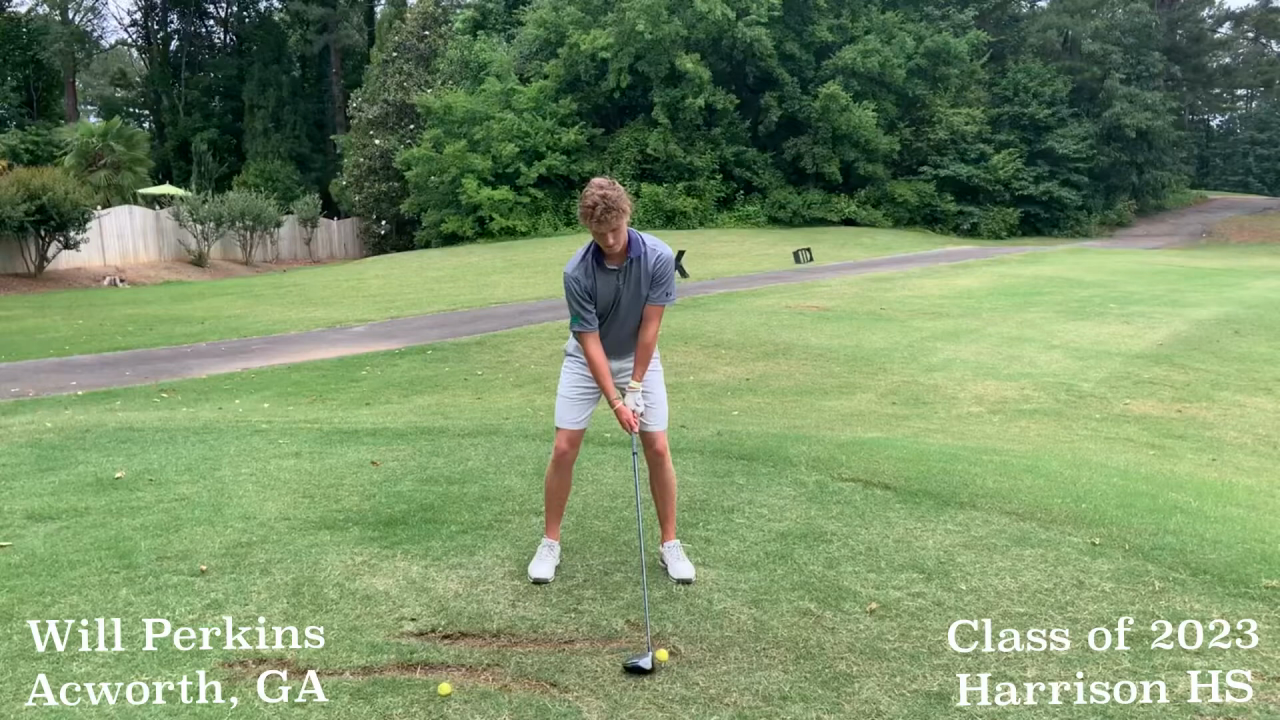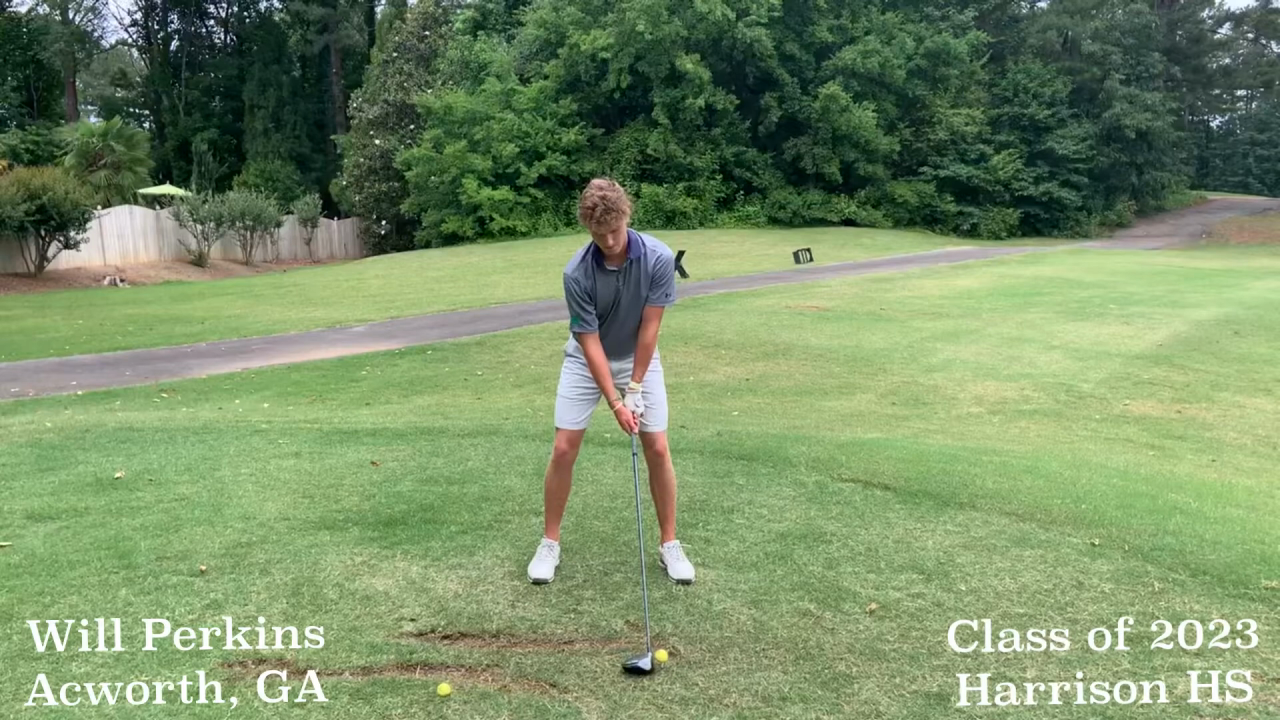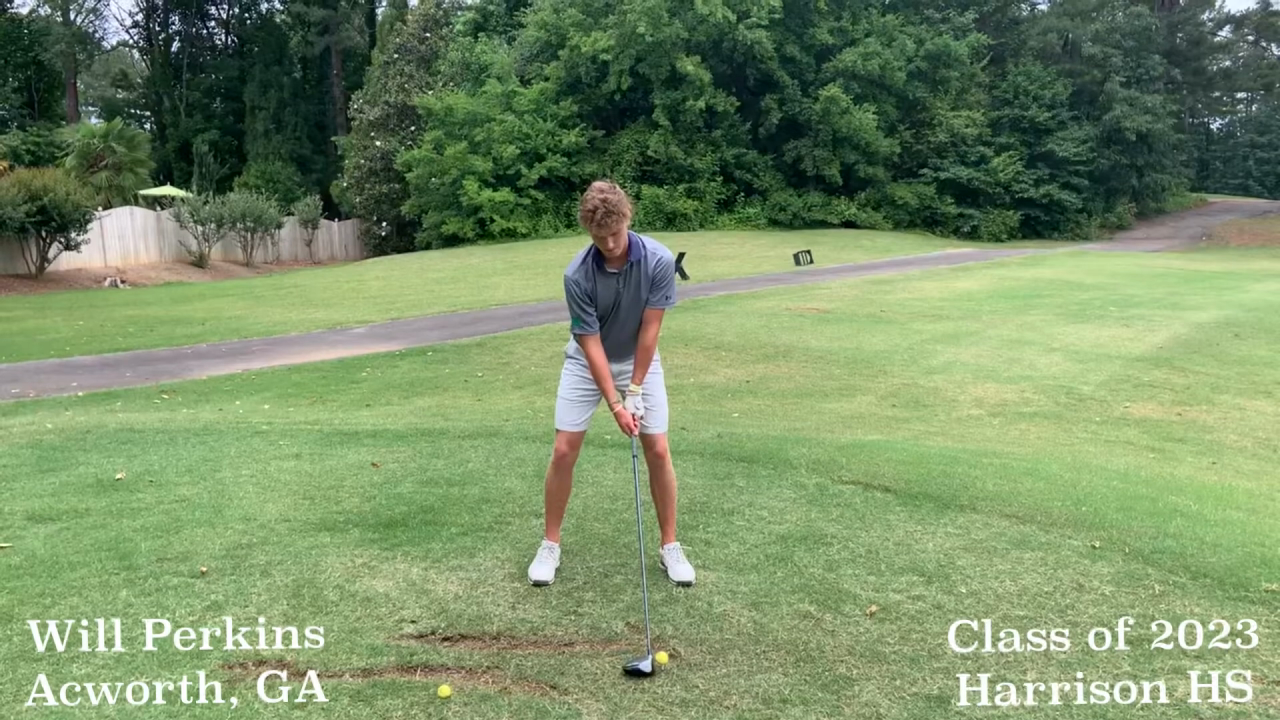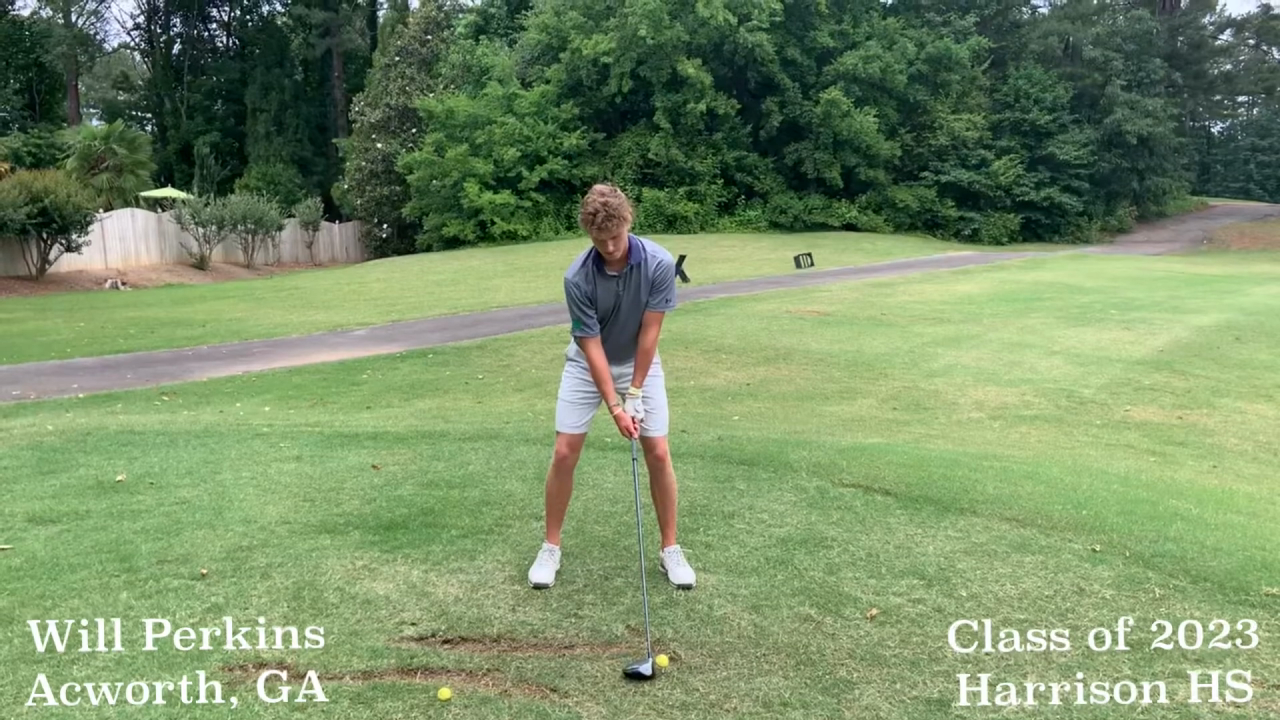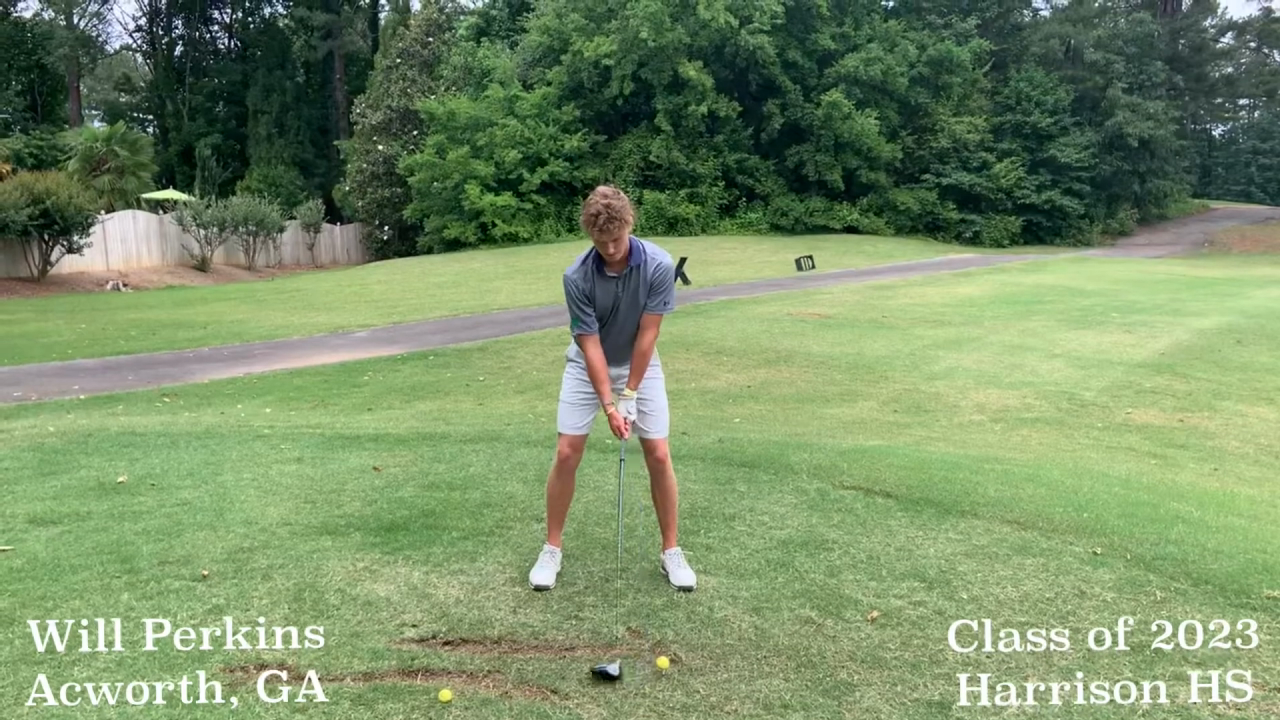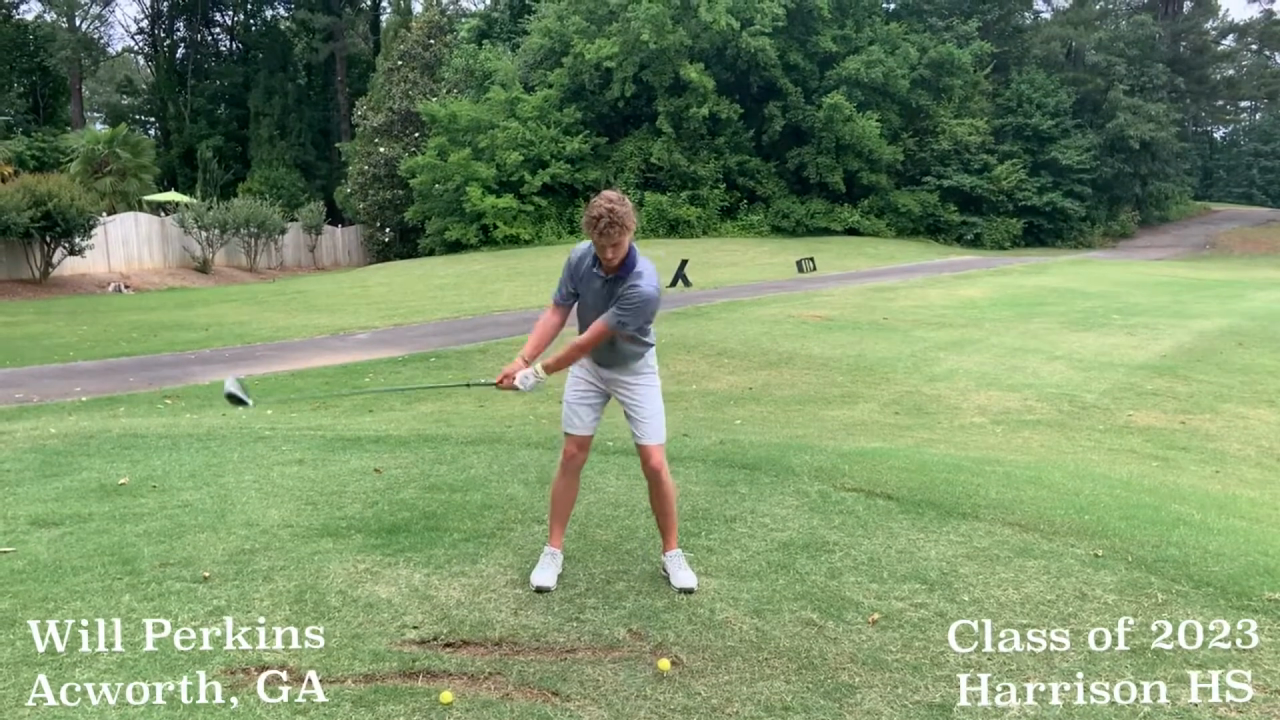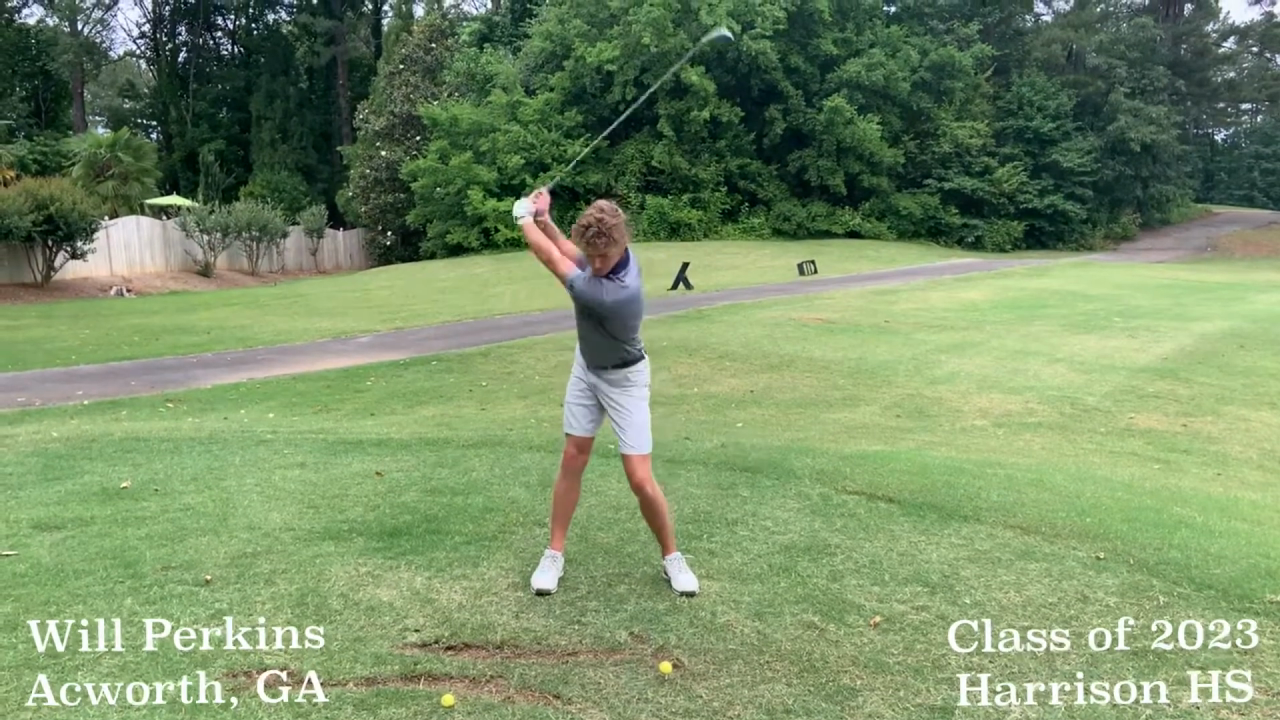
dt=0.3s
person 1, frame 1
left shoulder: (659, 257)
right shoulder: (576, 272)
left elbow: (649, 326)
right elbow: (590, 340)
left wrist: (635, 386)
right wrist: (615, 401)
left hip: (639, 358)
right hip: (586, 360)
left knee: (657, 449)
right knee: (564, 449)
left ankle: (670, 544)
right ankle: (550, 543)
person 1, frame 2
left shoulder: (658, 258)
right shoulder: (577, 273)
left elbow: (649, 326)
right elbow: (590, 340)
left wrist: (635, 387)
right wrist: (615, 401)
left hip: (639, 359)
right hip: (586, 360)
left knee: (658, 450)
right knee: (563, 449)
left ankle: (670, 544)
right ankle: (550, 543)
person 1, frame 3
left shoulder: (659, 260)
right shoulder: (577, 275)
left elbow: (649, 329)
right elbow: (590, 342)
left wrist: (635, 390)
right wrist: (614, 403)
left hip: (639, 361)
right hip: (586, 363)
left knee: (658, 452)
right knee: (564, 451)
left ankle: (670, 546)
right ankle: (550, 545)
person 1, frame 4
left shoulder: (659, 263)
right shoulder: (577, 277)
left elbow: (649, 332)
right elbow: (592, 345)
left wrist: (635, 392)
right wrist: (614, 406)
left hip: (641, 364)
right hip: (587, 364)
left knee: (658, 454)
right knee: (564, 454)
left ankle: (670, 549)
right ankle: (551, 547)
person 1, frame 5
left shoulder: (659, 266)
right shoulder: (577, 276)
left elbow: (646, 336)
right elbow: (590, 342)
left wrist: (629, 394)
right wrist: (608, 405)
left hip: (639, 365)
right hip: (588, 367)
left knee: (659, 457)
right knee: (567, 455)
left ankle: (671, 551)
right ankle: (552, 549)
person 1, frame 6
left shoulder: (643, 287)
right shoulder: (580, 258)
left elbow: (590, 340)
right elbow: (556, 312)
left wrist: (539, 372)
right wrist: (523, 359)
left hip: (635, 370)
right hip: (586, 366)
left knee: (654, 464)
right knee: (572, 457)
left ankle: (672, 553)
right ankle: (553, 551)
person 1, frame 7
left shoulder: (611, 295)
right shoulder: (610, 251)
left elbow: (553, 259)
right elbow: (570, 253)
left wrist: (525, 217)
right wrist: (541, 215)
left hip: (622, 379)
right hip: (587, 367)
left knee: (639, 478)
right knee: (572, 460)
left ankle: (672, 556)
right ankle: (554, 554)
